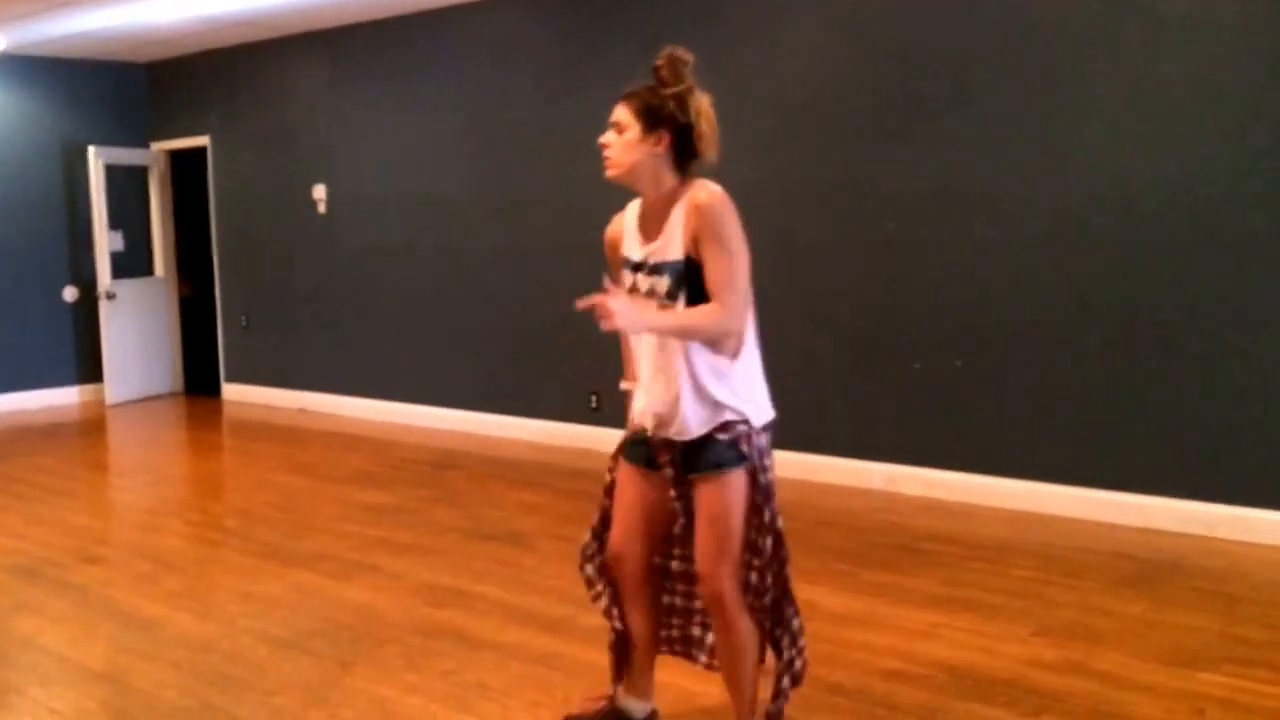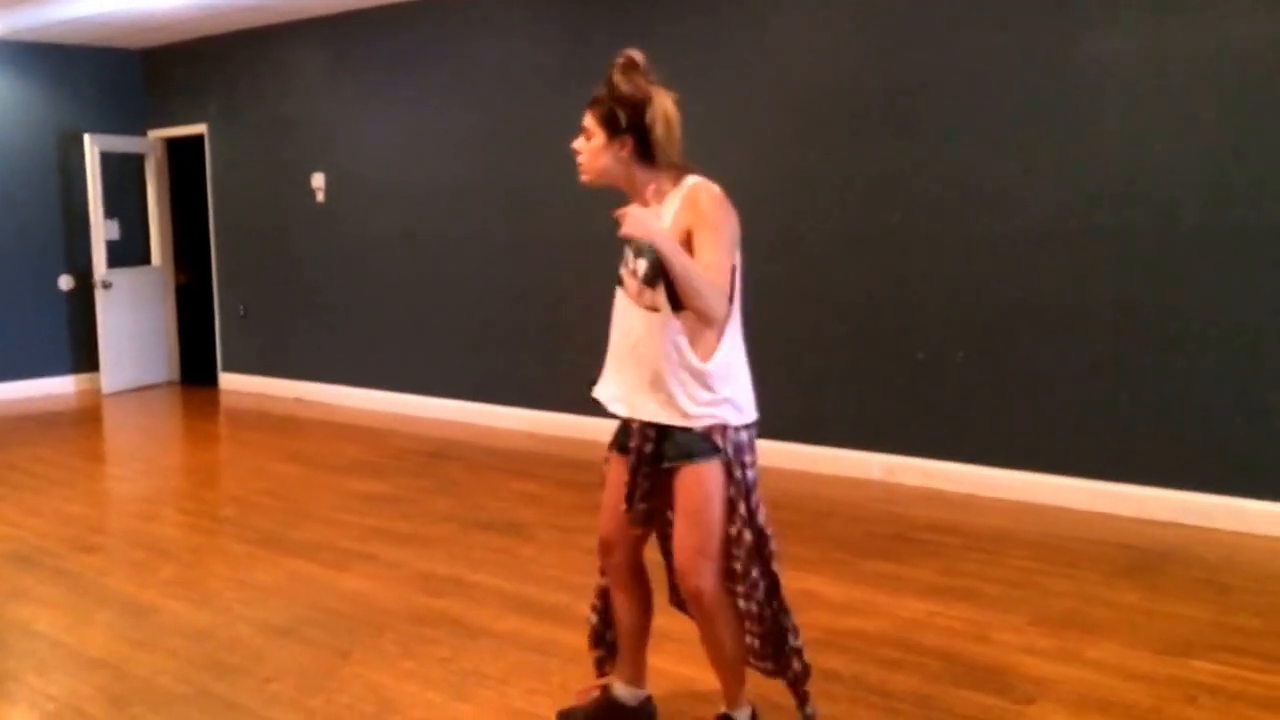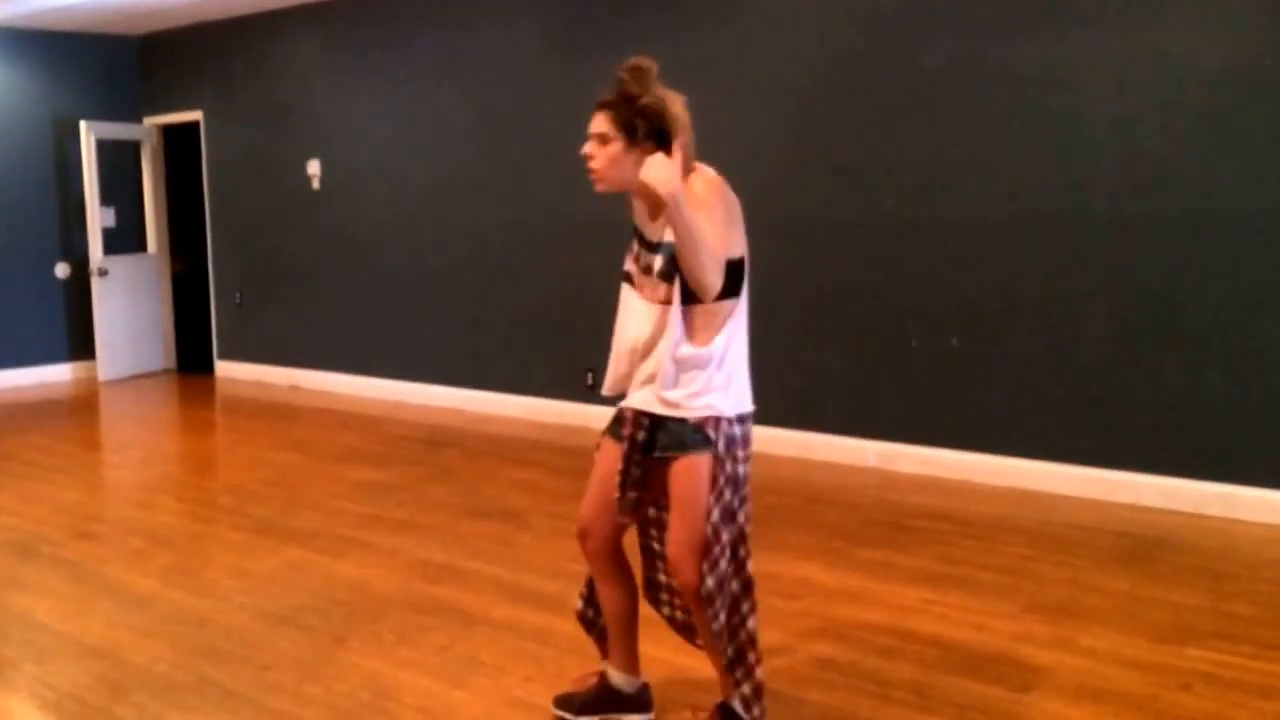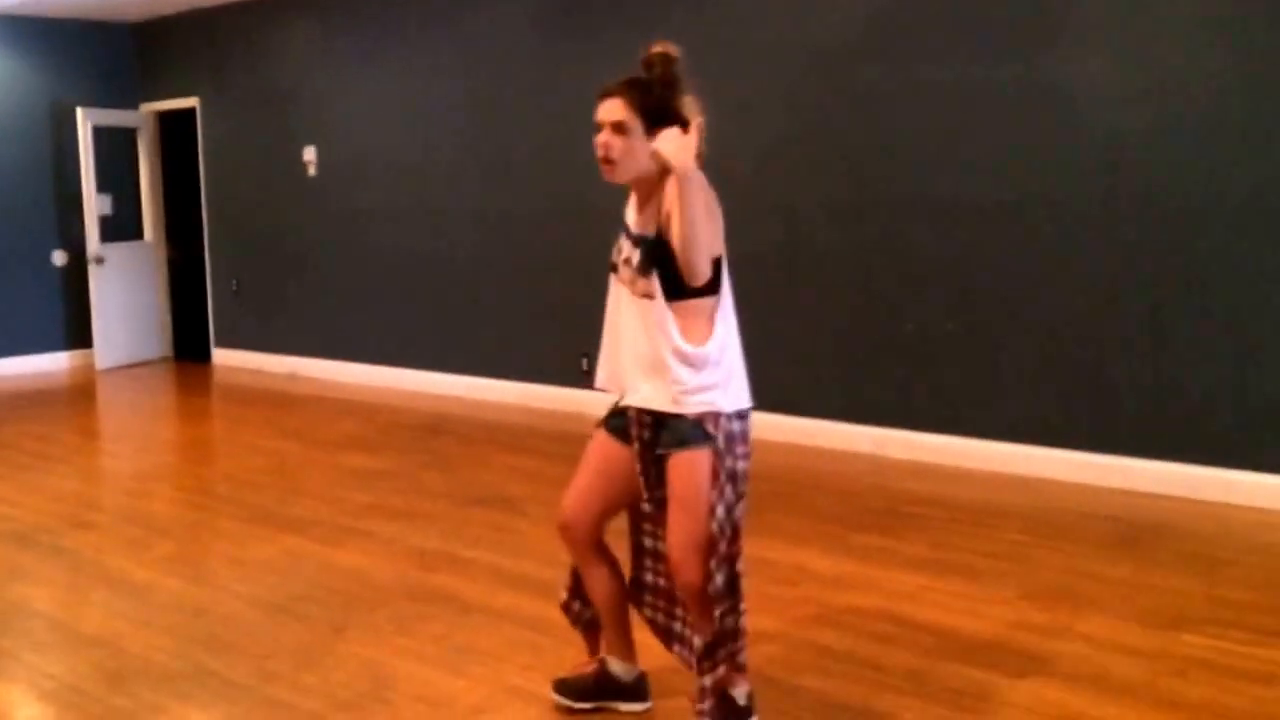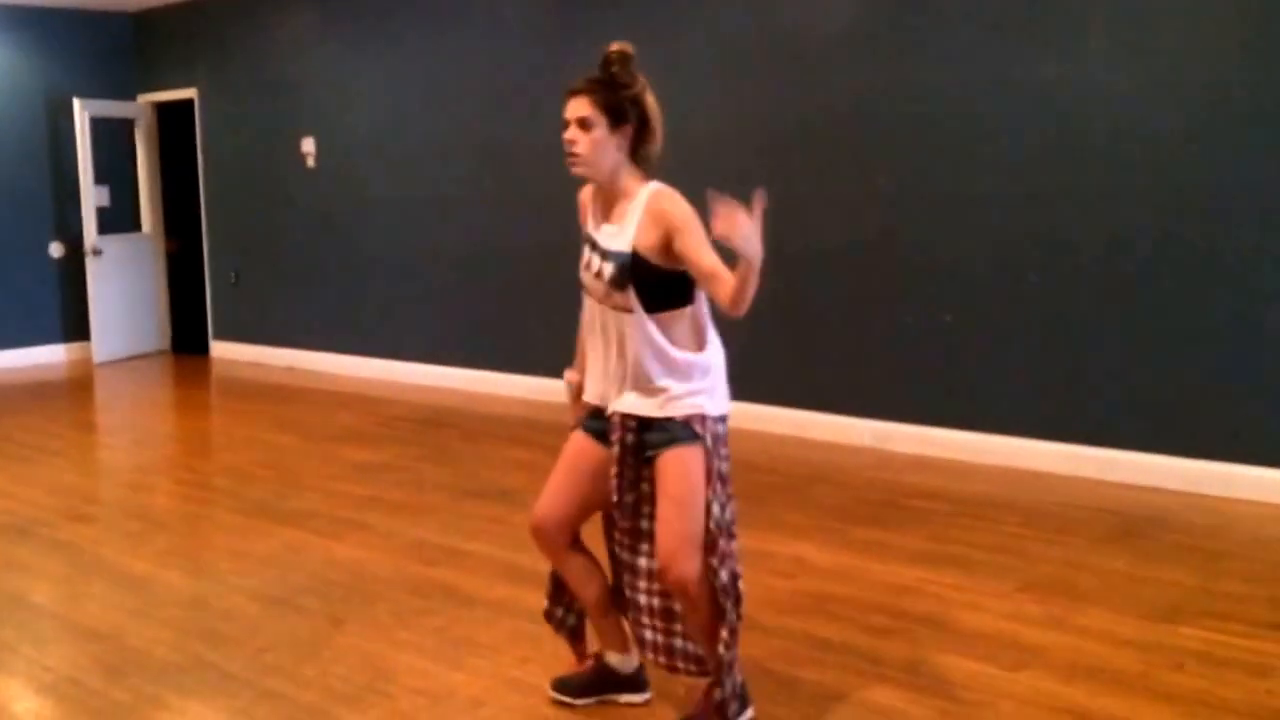
dt=0.3s
person 1, frame 1
left shoulder: (707, 206)
right shoulder: (619, 230)
left elbow: (727, 321)
left wrist: (643, 315)
left hip: (724, 423)
right hip: (655, 421)
left knee: (720, 584)
right knee: (625, 561)
person 1, frame 2
left shoulder: (701, 199)
right shoulder: (640, 205)
left elbow: (712, 308)
left wrist: (661, 241)
left hip: (705, 419)
right hip: (642, 411)
left knee: (700, 577)
right knee: (615, 549)
person 1, frame 3
left shoulder: (705, 190)
right shoulder: (645, 201)
left elbow: (708, 286)
left wrist: (673, 197)
left hip: (704, 412)
right hip: (645, 405)
left knee: (691, 568)
right knee: (596, 532)
person 1, frame 4
left shoulder: (685, 190)
right shoulder: (636, 195)
left elbow: (696, 272)
left wrist: (683, 172)
left hip: (701, 409)
right hip: (639, 402)
left knee: (690, 568)
right knee: (576, 523)
person 1, frame 5
left shoulder: (663, 209)
right shoulder: (587, 204)
left elbow: (728, 297)
left wrist: (749, 256)
right wrist: (581, 372)
left hip: (682, 410)
right hip: (612, 406)
left knee: (679, 565)
right knee: (549, 525)
right ankle: (617, 664)
